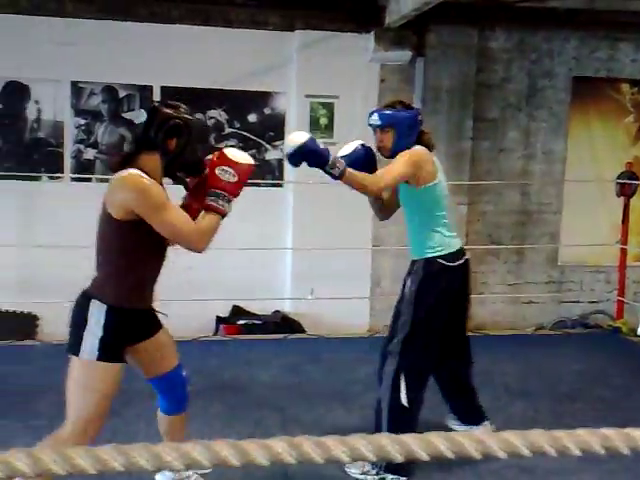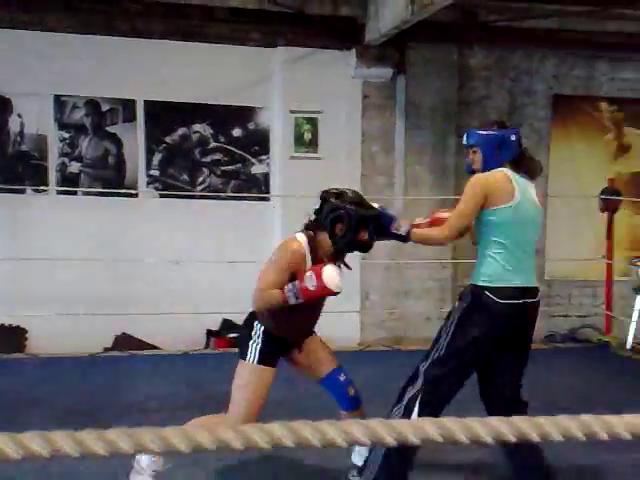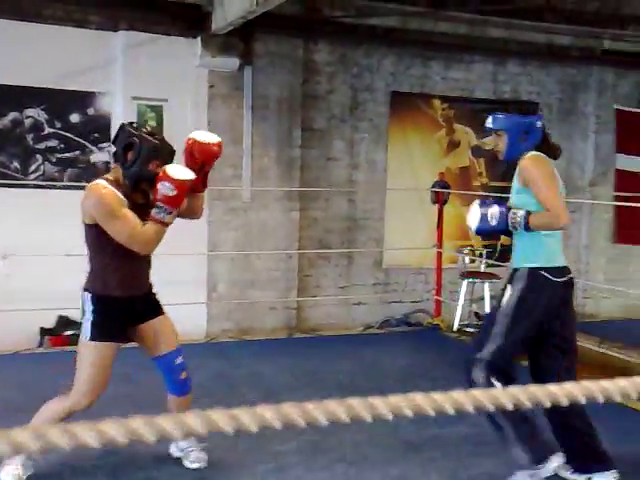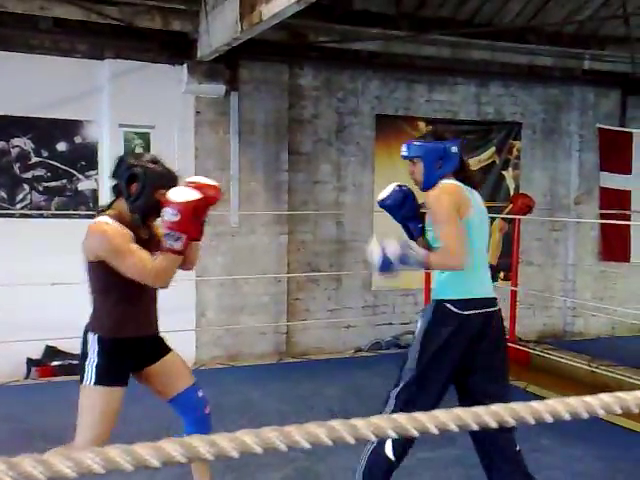
dt=1s
person 1, frame 1
left shoulder: (415, 157)
right shoulder: (415, 160)
left elbow: (375, 185)
right elbow: (385, 210)
left wrist: (322, 159)
right wrist: (359, 172)
left hip: (433, 269)
right hip: (451, 265)
left knee: (401, 358)
right knee: (449, 349)
right ankle: (472, 418)
person 1, frame 2
left shoulder: (488, 182)
right shoulder: (531, 189)
left elbow: (446, 234)
left wrist: (397, 227)
left hip: (491, 299)
right hip: (525, 300)
left knee: (430, 384)
right knee: (504, 393)
person 1, frame 3
left shoulder: (531, 163)
right shoulder: (538, 167)
left elbow: (559, 217)
left wrist: (508, 219)
right wrist: (505, 220)
left hip: (536, 280)
right hip: (555, 279)
left knee: (488, 365)
right knee: (555, 374)
person 1, frame 4
left shoulder: (443, 194)
right shoulder: (470, 195)
left elbow: (454, 259)
left wrist: (404, 253)
right wrist: (411, 222)
left hip: (454, 312)
right hip: (487, 310)
left knee: (408, 404)
right knee: (488, 408)
person 2, frame 1
left shoulder: (146, 183)
right shoulder: (134, 185)
left elbow: (178, 230)
right elbow: (196, 240)
left wrist: (198, 193)
right wrist: (222, 194)
left hip: (135, 311)
right hip: (104, 314)
left knee: (176, 387)
right knee: (80, 430)
person 2, frame 2
left shoulder: (330, 245)
right shoulder: (297, 248)
right elbow: (259, 300)
right wrist: (300, 289)
left hip: (296, 333)
right hip: (267, 334)
left knee: (346, 390)
right knee: (238, 420)
person 2, frame 3
left shoulder: (145, 187)
right shoulder: (100, 195)
left elbow: (195, 210)
right elbow: (143, 243)
left wrist: (200, 171)
right wrist: (167, 202)
left hip: (140, 297)
right hip: (104, 302)
left knee: (178, 372)
right knee: (82, 398)
left ankle: (184, 440)
person 2, frame 4
left shoulder: (143, 226)
right shoulder: (104, 232)
left elbow: (188, 262)
right elbow: (158, 278)
left wrist: (195, 220)
right wrist: (178, 228)
left hip: (145, 339)
right hip: (107, 345)
left knee: (198, 410)
right knee: (86, 448)
